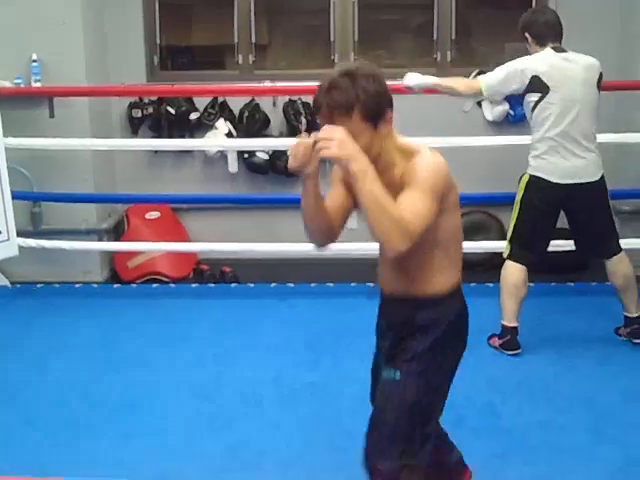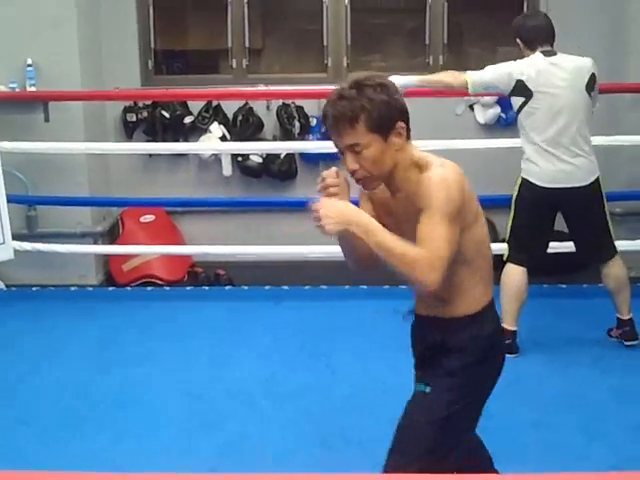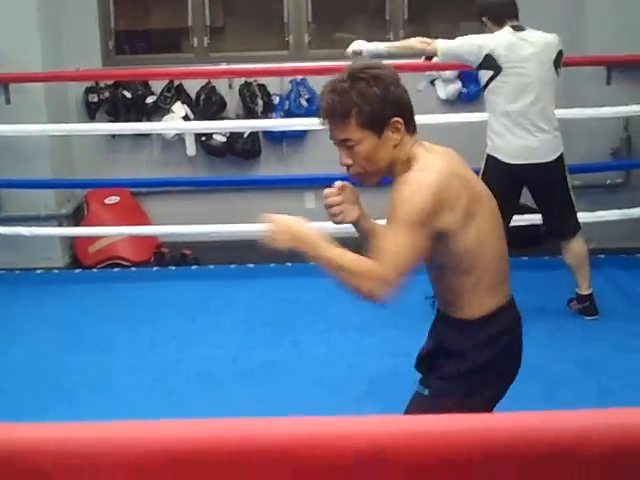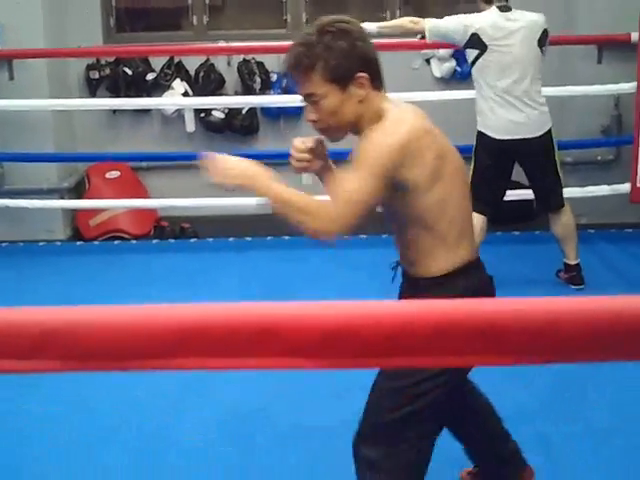
dt=1s
person 1, frame 1
left shoulder: (426, 168)
right shoulder: (352, 164)
left elbow: (397, 241)
right elbow: (321, 236)
left wrist: (356, 164)
right wrist: (309, 178)
left hip: (433, 322)
right hip: (396, 311)
right knee: (400, 414)
person 1, frame 2
left shoulder: (440, 181)
right shoulder: (380, 185)
left elbow: (429, 274)
right elbow: (363, 261)
left wrist: (361, 222)
right wrist: (344, 212)
left hip: (467, 343)
right hip: (433, 332)
left knee: (408, 468)
right knee: (447, 433)
right ankle: (481, 474)
person 1, frame 3
left shoulder: (421, 184)
right shoulder: (427, 168)
left elbow: (378, 282)
right elbow: (393, 250)
left wrist: (305, 239)
right wrist: (358, 219)
left hip: (475, 345)
right hip: (465, 329)
person 1, frame 4
left shoulder: (395, 136)
right shoulder: (391, 122)
left elbow: (328, 222)
left wrist: (252, 176)
right wrist: (324, 167)
left hip: (446, 299)
right hip: (445, 288)
right knee: (446, 388)
person 2, frame 1
left shoulder: (528, 68)
right shoulder: (592, 66)
left elbow: (470, 88)
left wrist: (426, 80)
left hip: (545, 177)
right hip: (589, 176)
left knee: (518, 256)
right knee: (611, 251)
left ankle: (508, 334)
person 2, frame 2
left shoulder: (517, 72)
right shoulder: (586, 67)
left elbow: (459, 80)
left wrist: (413, 80)
left hip: (539, 181)
right hip: (583, 178)
left knee: (518, 259)
right knee: (606, 254)
left ankle: (507, 335)
person 2, frame 3
left shoulder: (486, 46)
right shoulder: (552, 42)
left elbow: (425, 46)
left wrist: (373, 47)
left hip: (505, 157)
right hip: (548, 154)
right knee: (568, 230)
right ankle: (586, 298)
person 2, frame 4
left shoulder: (472, 25)
left elbow: (415, 25)
left wrist: (374, 26)
left hip: (495, 132)
right hip: (536, 129)
left knee: (480, 207)
right knee: (556, 203)
right ankle: (573, 269)
